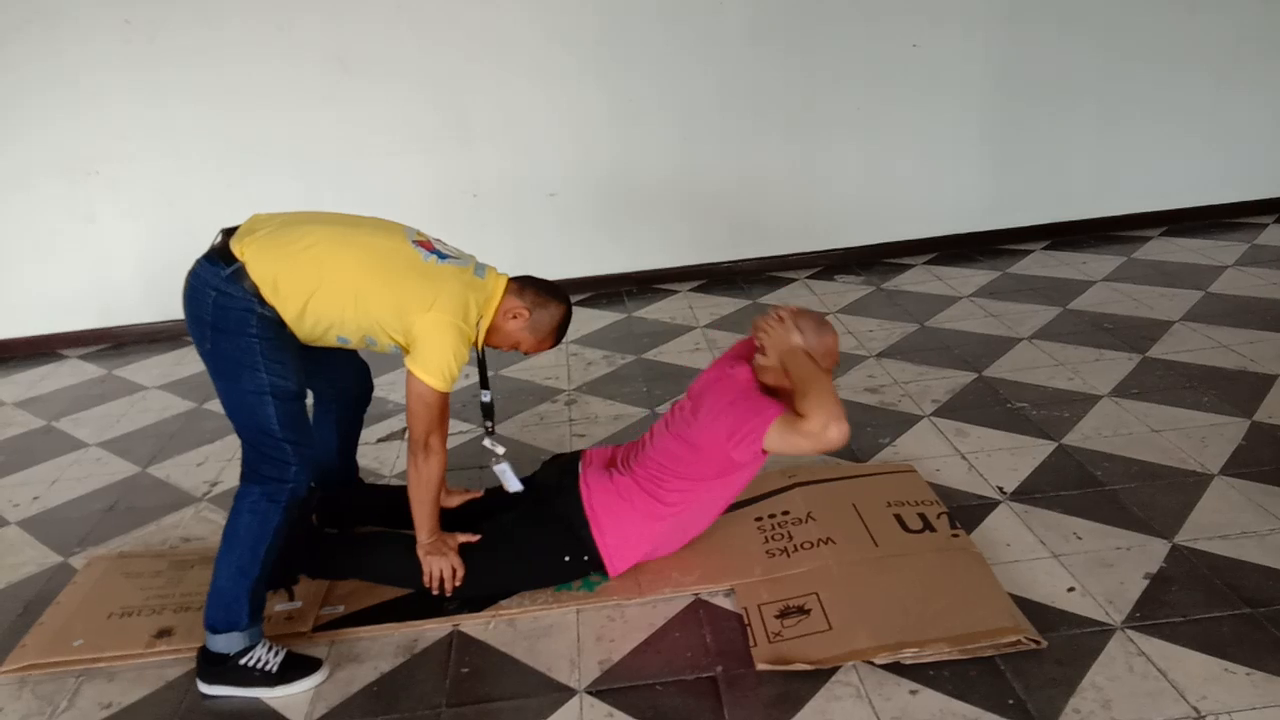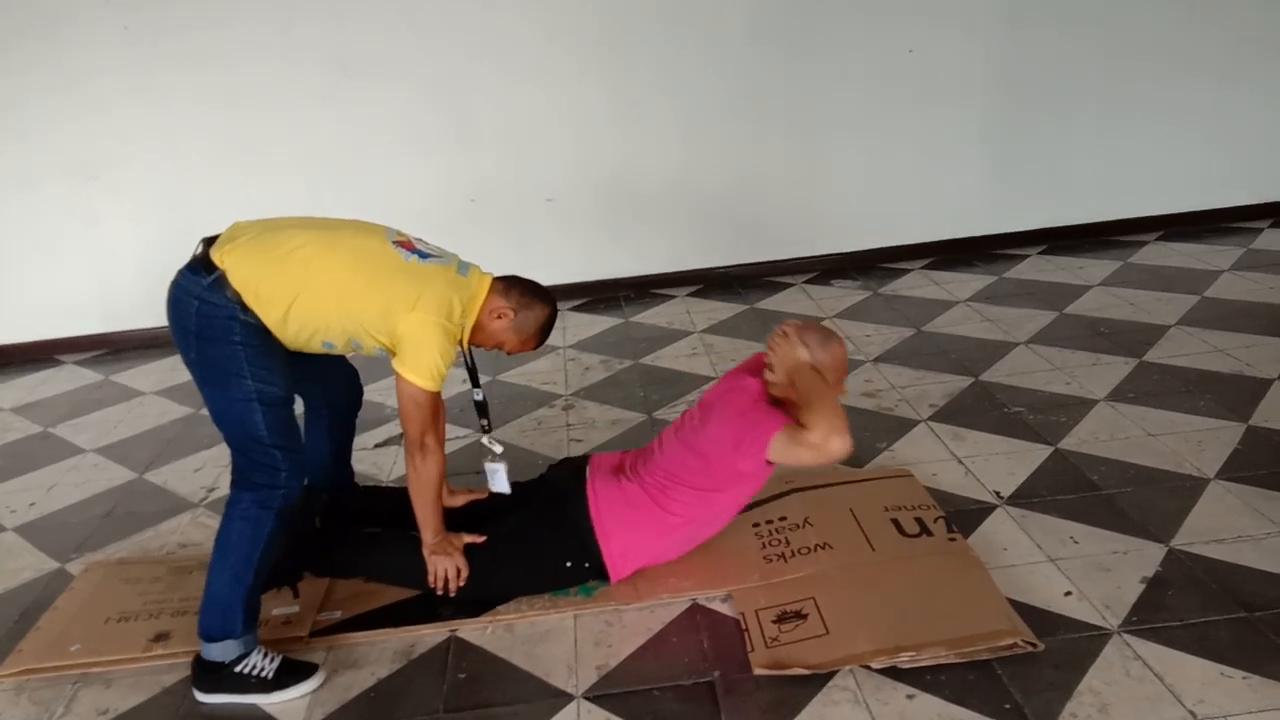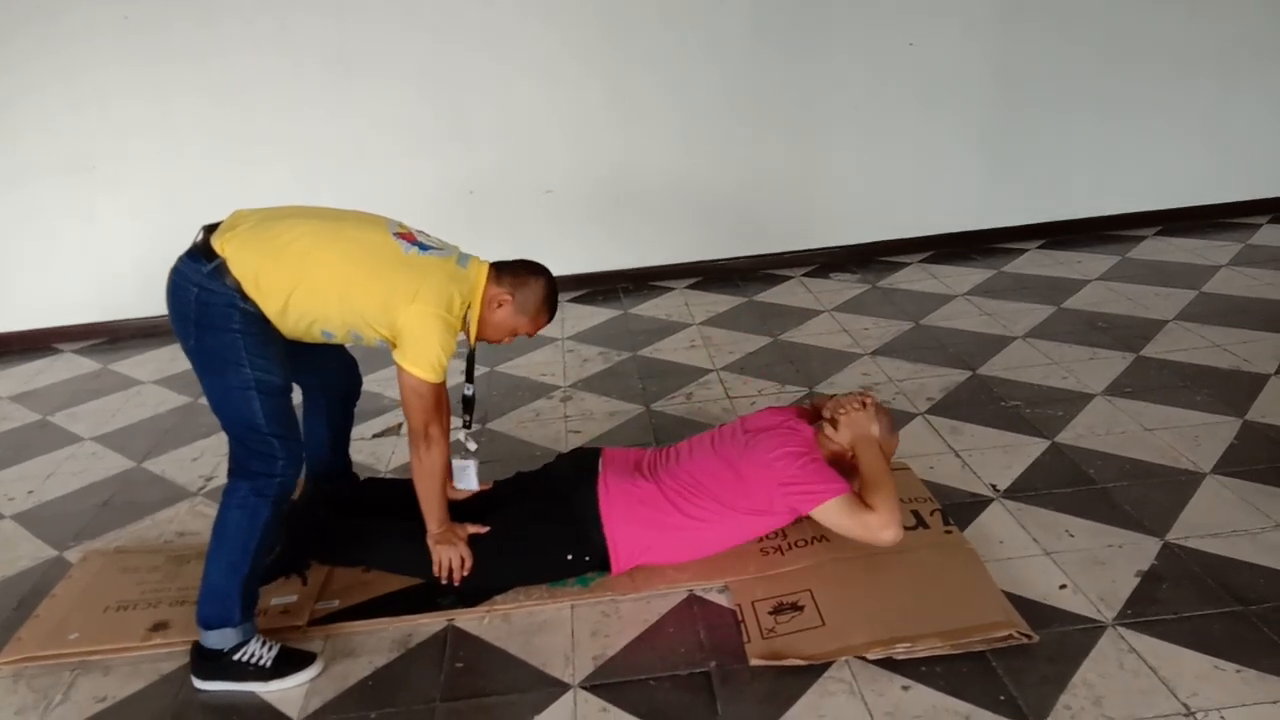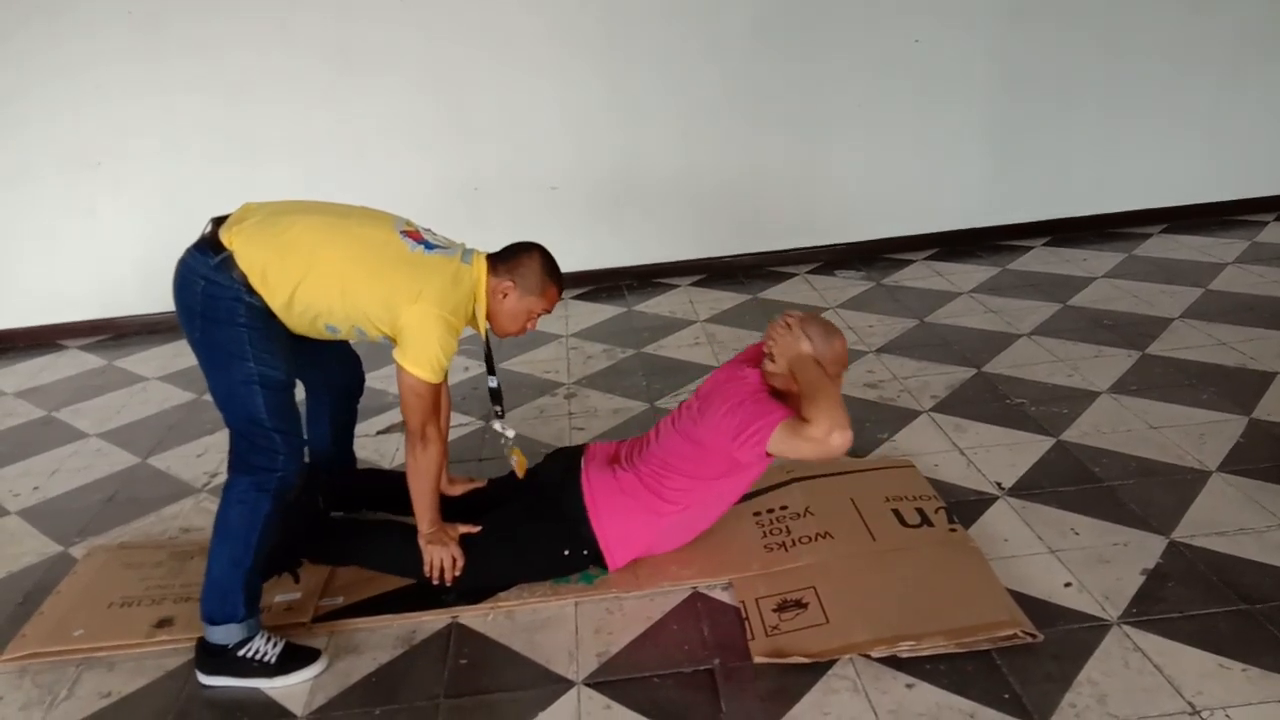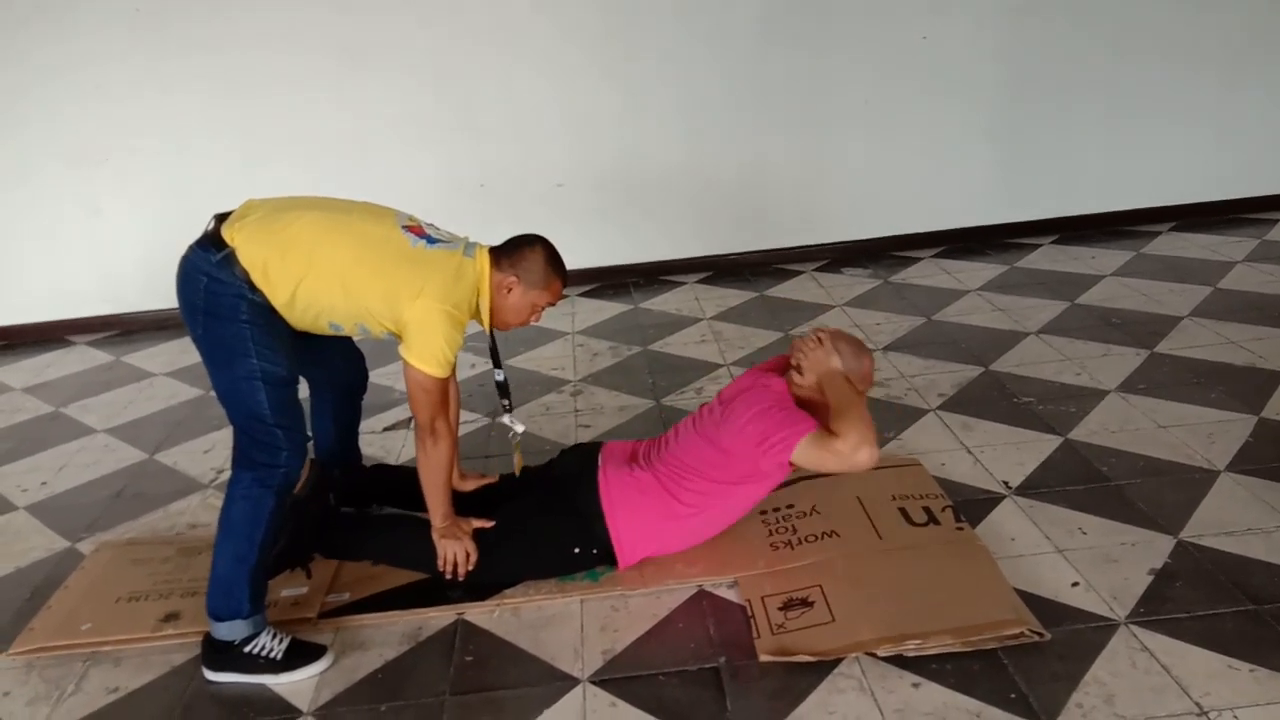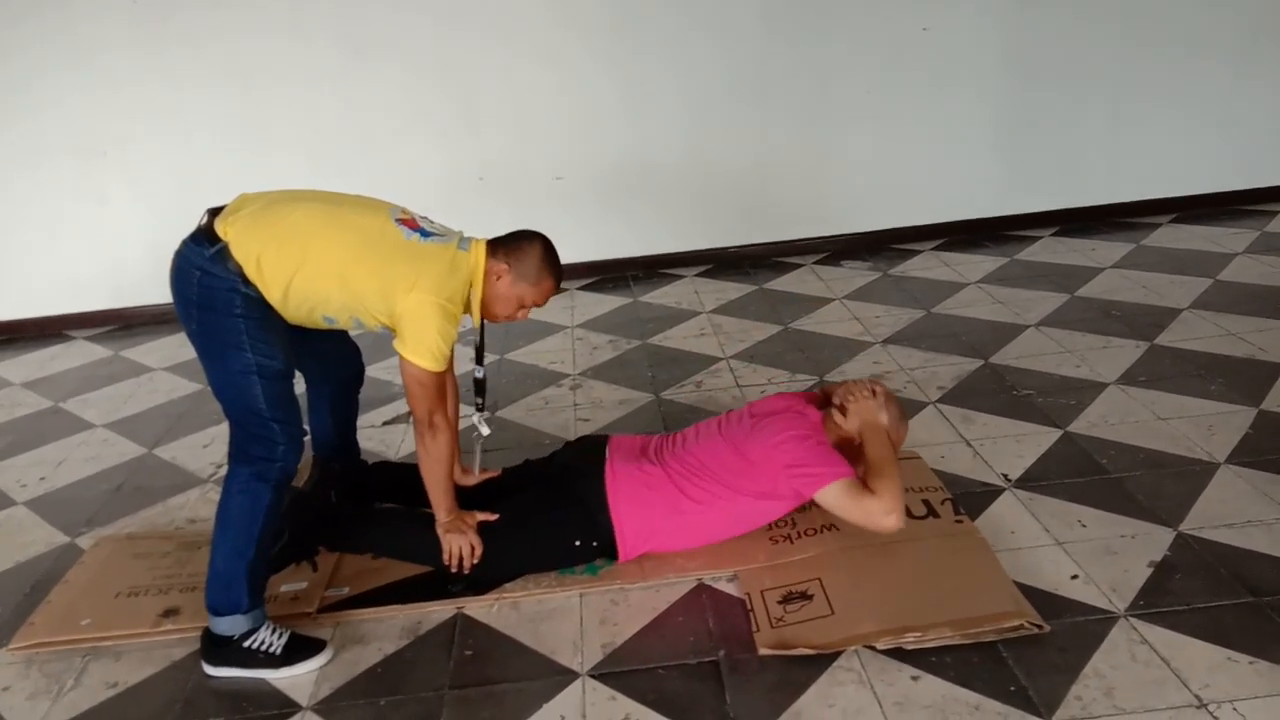
dt=0.7s
person 1, frame 1
left shoulder: (741, 365)
right shoulder: (743, 411)
left elbow: (766, 343)
right elbow: (830, 429)
right wrist: (794, 352)
left hip: (574, 481)
right hip: (576, 536)
left knee: (447, 516)
left ankle: (322, 505)
right ankle: (298, 552)
person 1, frame 2
left shoulder: (751, 377)
right shoulder: (753, 421)
left elbow: (780, 362)
right elbow: (832, 440)
right wrist: (804, 366)
left hip: (582, 485)
right hip: (583, 540)
left knee: (455, 522)
right knee: (452, 573)
left ankle: (323, 508)
right ankle: (300, 548)
person 1, frame 3
left shoulder: (790, 422)
right shoulder: (797, 464)
left elbow: (825, 410)
right elbow: (884, 526)
right wrist: (866, 443)
left hip: (592, 477)
right hip: (590, 534)
left knee: (461, 512)
left ankle: (325, 504)
right ankle: (308, 536)
person 1, frame 4
left shoulder: (750, 366)
right shoulder: (752, 413)
left elbow: (778, 350)
right elbow: (834, 437)
right wrist: (804, 358)
left hip: (581, 474)
right hip: (583, 530)
left knee: (455, 508)
left ankle: (324, 494)
right ankle: (303, 536)
person 1, frame 5
left shoulder: (772, 378)
right shoulder: (776, 418)
left elbow: (801, 359)
right elbow: (858, 452)
right wrist: (831, 374)
left hip: (595, 473)
right hip: (597, 529)
left knee: (470, 502)
left ankle: (339, 490)
right ankle: (314, 529)
person 1, frame 6
left shoulder: (801, 404)
right shoulder: (804, 447)
right elbow: (887, 513)
left wrist: (850, 405)
right wrist: (872, 425)
left hip: (601, 465)
right hip: (600, 520)
left knee: (471, 499)
left ankle: (342, 484)
right ankle: (321, 522)
person 2, frame 1
left shoulder: (470, 283)
right shoulder: (449, 320)
left elbow: (432, 405)
right elbow: (426, 443)
left wrist: (437, 492)
right wrist: (429, 540)
left hip: (256, 266)
right hip: (233, 300)
left knee: (346, 385)
right knee: (283, 469)
right ankle: (229, 649)
person 2, frame 2
left shoulder: (454, 283)
right shoulder: (433, 319)
left elbow: (428, 401)
right elbow: (422, 443)
left wrist: (441, 492)
right wrist: (434, 539)
left hip: (240, 276)
right hip: (218, 308)
left knee: (337, 392)
right knee: (275, 474)
right ankle: (224, 656)
person 2, frame 3
left shoulder: (452, 273)
right shoulder: (434, 310)
left elbow: (433, 396)
right elbow: (426, 433)
left wrist: (442, 486)
right wrist: (438, 529)
left hip: (242, 263)
right hip: (216, 295)
left knee: (335, 381)
right knee: (272, 463)
right ankle: (222, 644)
person 2, frame 4
left shoulder: (457, 271)
right shoulder: (437, 309)
left elbow: (435, 388)
right elbow: (421, 432)
left wrist: (442, 480)
right wrist: (429, 530)
left hip: (250, 258)
right hip: (223, 287)
left knee: (339, 378)
right knee: (271, 458)
right ankle: (227, 639)
person 2, frame 5
left shoulder: (461, 265)
right shoulder: (441, 304)
left elbow: (443, 384)
right elbow: (432, 427)
left wrist: (453, 476)
right wrist: (443, 523)
left hip: (254, 251)
right hip: (226, 285)
left knee: (342, 375)
right knee: (275, 454)
right ankle: (233, 635)
person 2, frame 6
left shoulder: (454, 259)
right shoulder: (433, 297)
left elbow: (442, 378)
right elbow: (431, 421)
left wrist: (454, 470)
right wrist: (447, 518)
left hip: (251, 247)
right hip: (220, 279)
left knee: (339, 372)
right knee: (272, 450)
right ankle: (232, 630)
